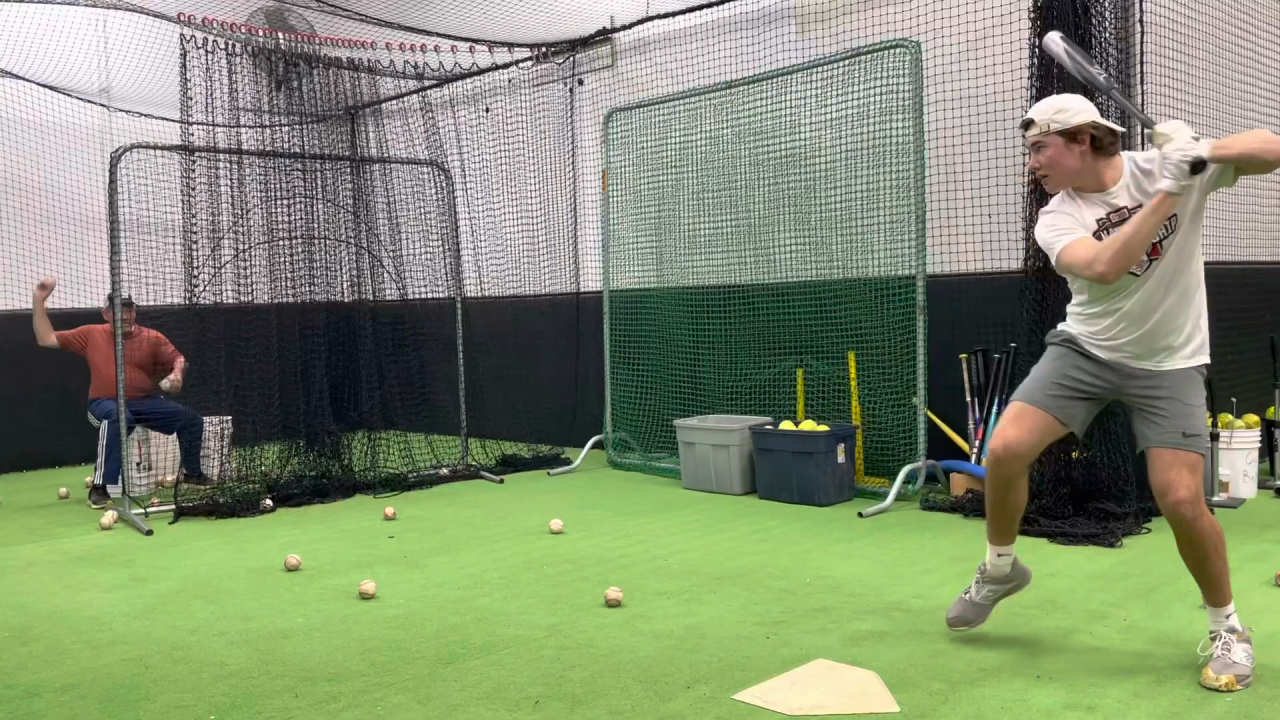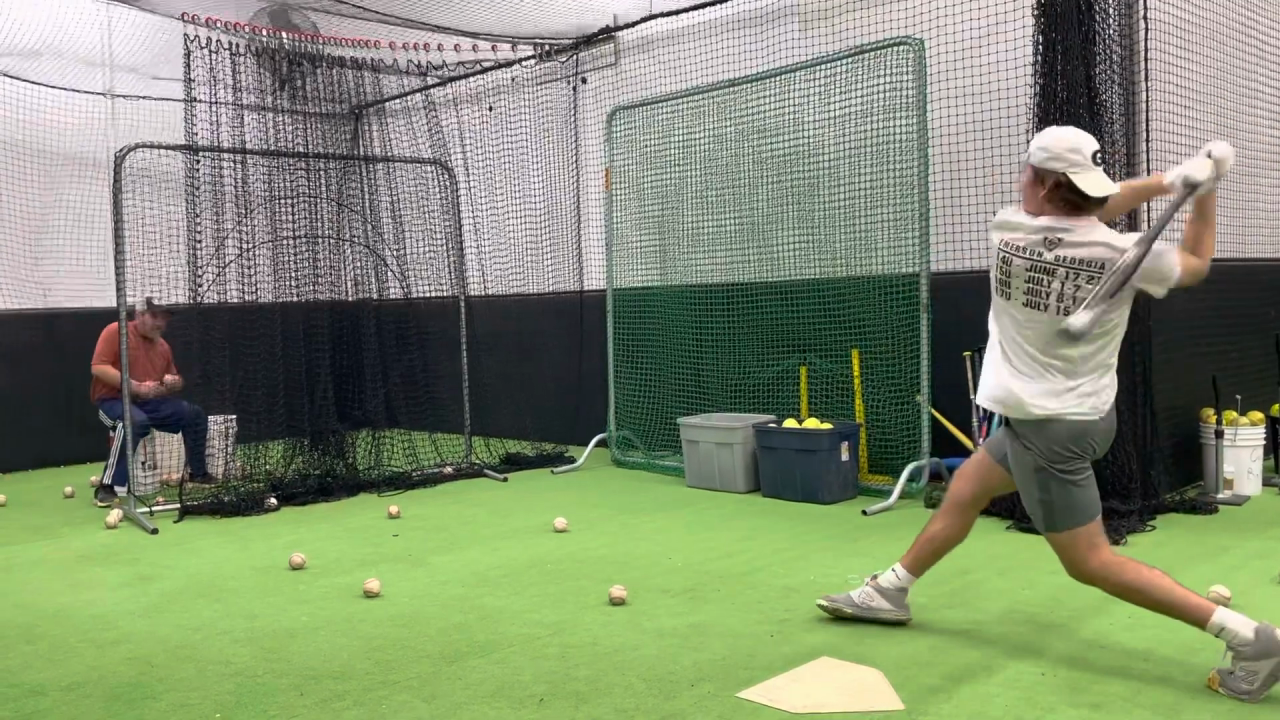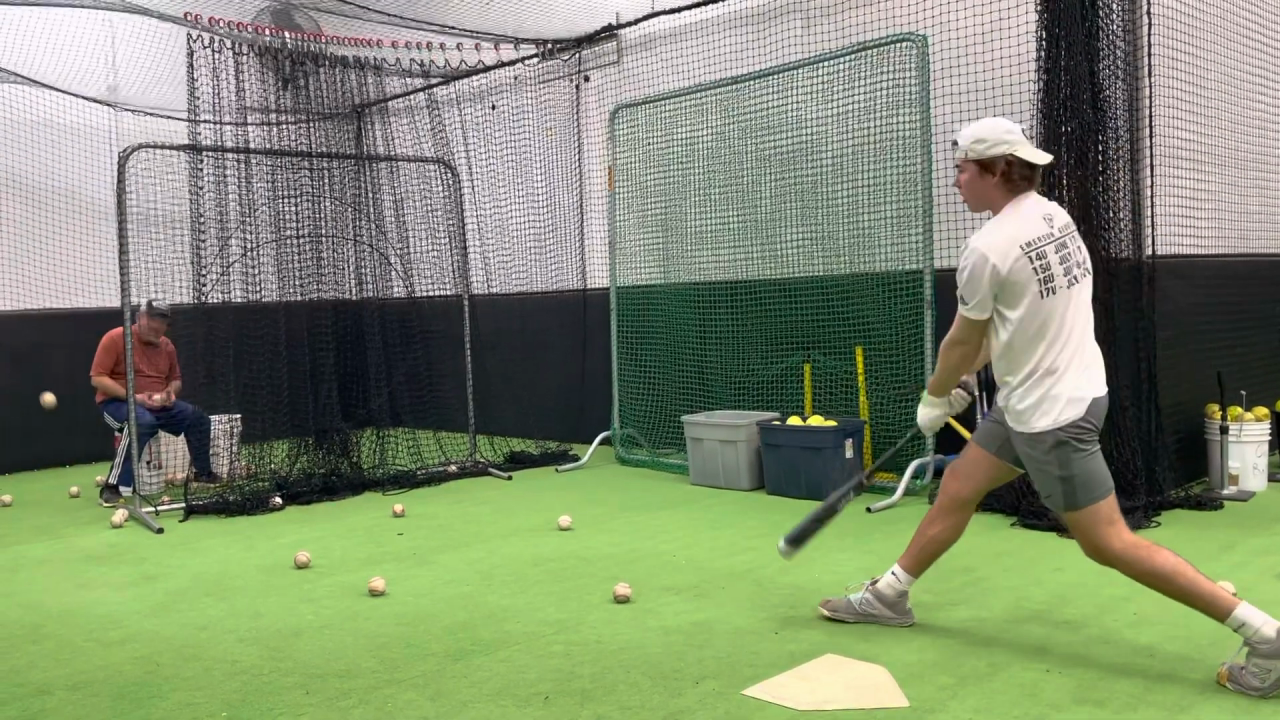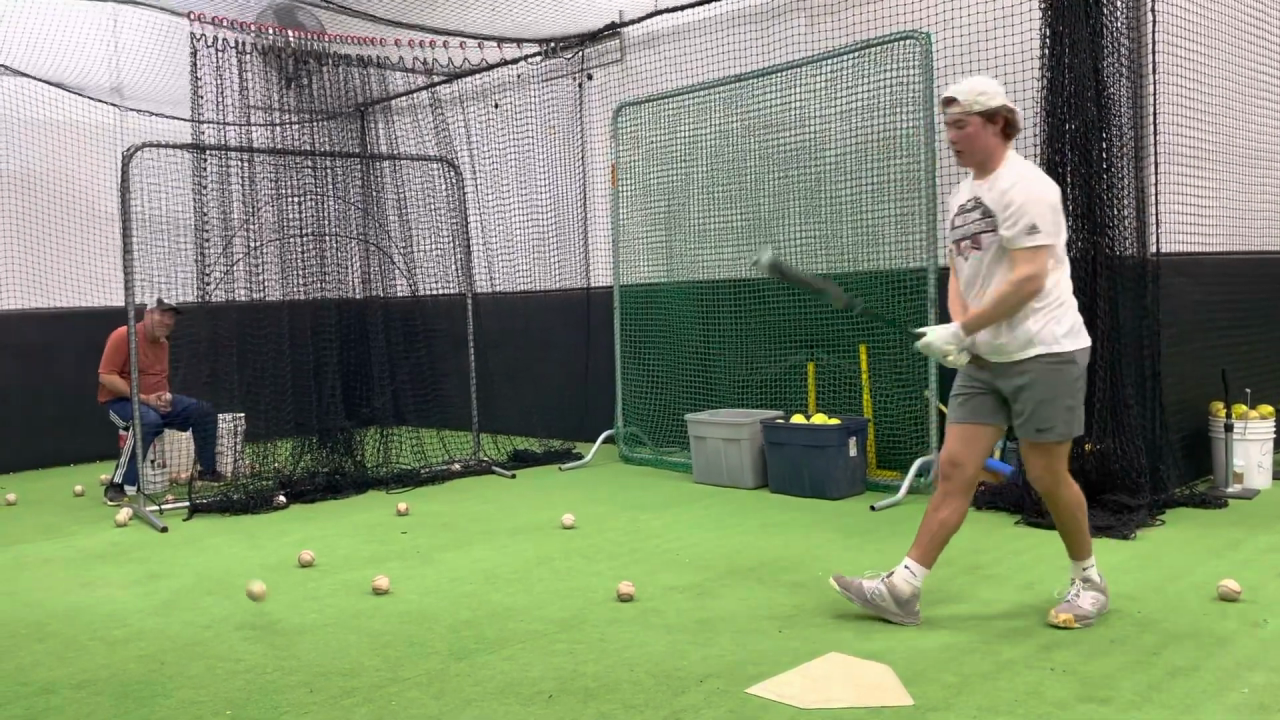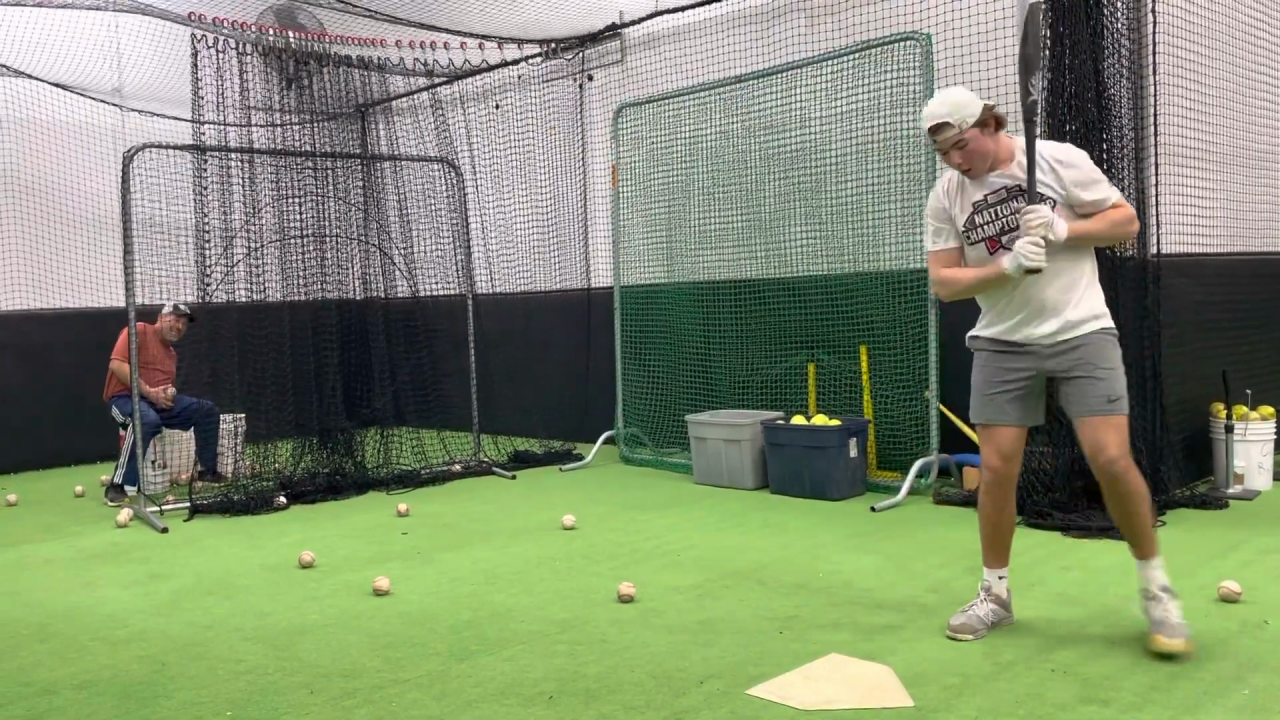
dt=1s
person 1, frame 1
left shoulder: (1164, 167)
right shoulder: (1055, 220)
right elbow: (1105, 267)
left wrist: (1203, 152)
right wrist: (1166, 191)
left hip: (1169, 361)
right hip: (1085, 349)
left knee: (1181, 500)
right knee: (1004, 449)
left ankle: (1227, 628)
right ankle: (999, 567)
person 1, frame 2
left shoulder: (1007, 228)
right shoulder: (1127, 253)
left elbow: (1099, 208)
right elbow: (1194, 265)
left wrist: (1170, 178)
right wrist: (1206, 189)
left hip: (1047, 426)
right hip: (1078, 414)
left knee: (1089, 561)
right knee: (963, 492)
right ankle: (888, 590)
person 1, frame 3
left shoulder: (987, 247)
right shoulder: (1053, 216)
left elbow: (962, 343)
left wrist: (934, 395)
right wrist: (957, 381)
left hip: (1053, 412)
right hip: (1028, 399)
left knee: (1110, 545)
right knee: (956, 488)
right ankle: (889, 594)
person 1, frame 4
left shoulder: (1025, 185)
right shoulder: (962, 194)
left elbow: (1032, 279)
left wrist: (959, 332)
right wrist: (956, 329)
left hip: (1045, 352)
right hip: (983, 356)
left knee: (1047, 475)
right knee: (953, 468)
left ankle: (1089, 581)
right ankle: (900, 588)
person 1, frame 5
left shoulder: (1059, 160)
right shoulder: (945, 194)
left elbow: (1125, 221)
right elbow: (942, 280)
left wrist: (1062, 230)
right wrist: (1007, 267)
left hip: (1083, 333)
right hip: (1003, 343)
left knee: (1112, 460)
right knee: (998, 469)
left ankle: (1155, 586)
right ankle: (995, 594)
person 2, frame 1
left shoulder: (152, 338)
right shoulder: (92, 335)
left elbow: (178, 359)
right elbow: (46, 340)
left wrist: (178, 374)
right wrist: (39, 303)
left hip: (146, 402)
right hip: (106, 404)
left knee: (190, 419)
right knee: (116, 420)
left ankle: (193, 473)
right ankle: (100, 487)
person 2, frame 2
left shoulder: (162, 346)
right shoulder: (116, 332)
left elbow: (174, 383)
right elbow: (98, 368)
left wrist: (174, 382)
right wrist: (137, 387)
left hip: (152, 402)
right hip: (113, 400)
left knee: (195, 415)
right knee: (135, 422)
left ankle: (198, 473)
right ankle: (108, 486)
person 2, frame 3
left shoulder: (167, 346)
right shoulder: (115, 338)
left elbow: (175, 379)
right elbow: (97, 378)
left wrist: (171, 392)
right wrist: (134, 397)
left hip: (157, 403)
right hip: (117, 401)
left knee: (198, 418)
right knee: (143, 422)
left ankle: (203, 473)
right ankle: (113, 487)
person 2, frame 4
left shoulder: (163, 343)
right shoulder: (124, 336)
right elbow: (106, 377)
left wrist: (166, 399)
right wrist: (144, 399)
left hip: (157, 401)
right hip: (122, 400)
left knee: (204, 412)
right knee: (149, 421)
left ankle: (208, 471)
right ankle: (119, 486)
person 2, frame 5
left shoulder: (171, 352)
right shoulder: (138, 331)
right elbow: (117, 364)
left wrist: (169, 395)
right wrist: (148, 392)
left hip: (160, 401)
right hip: (125, 397)
left knee: (207, 410)
right knee: (147, 420)
left ankle: (208, 470)
right ankle: (118, 486)
